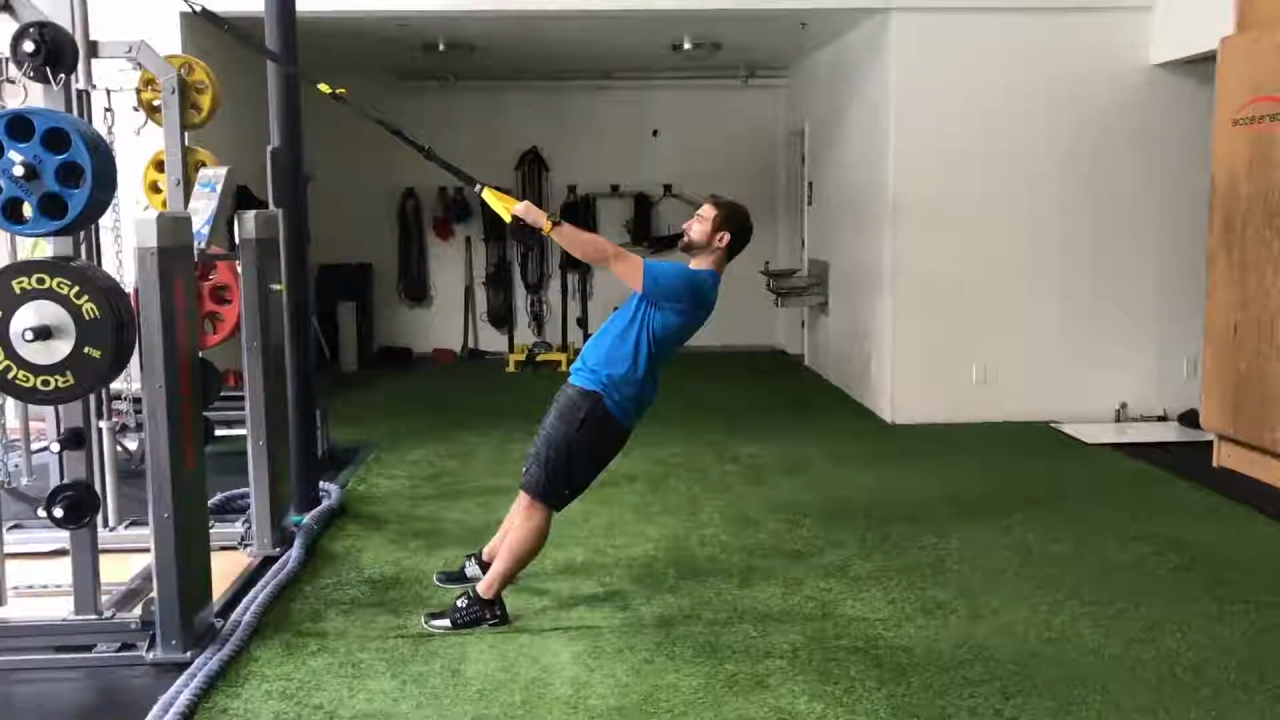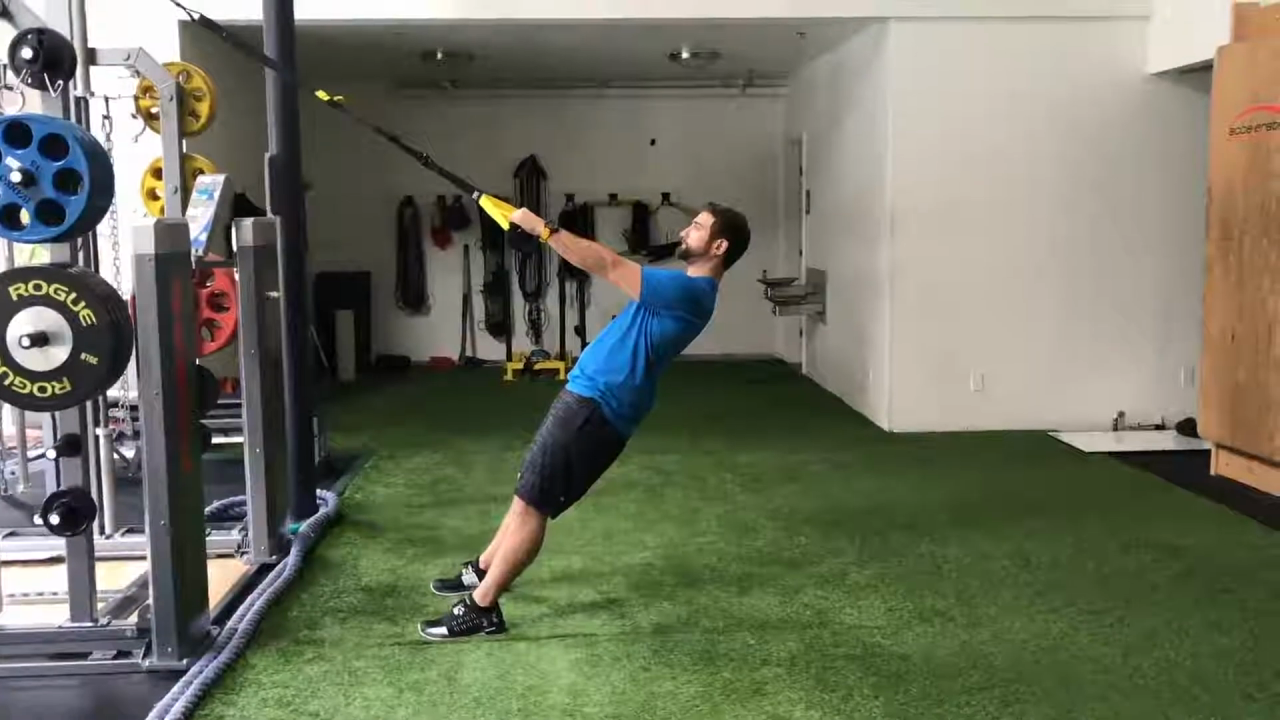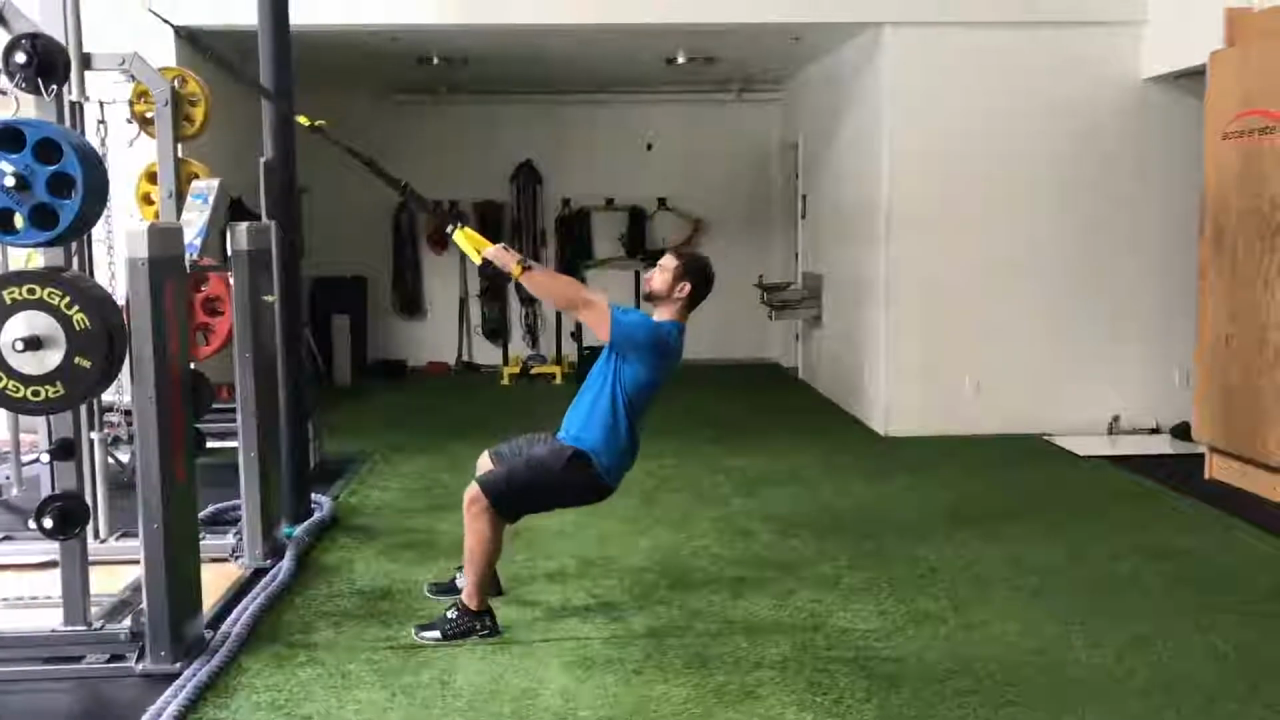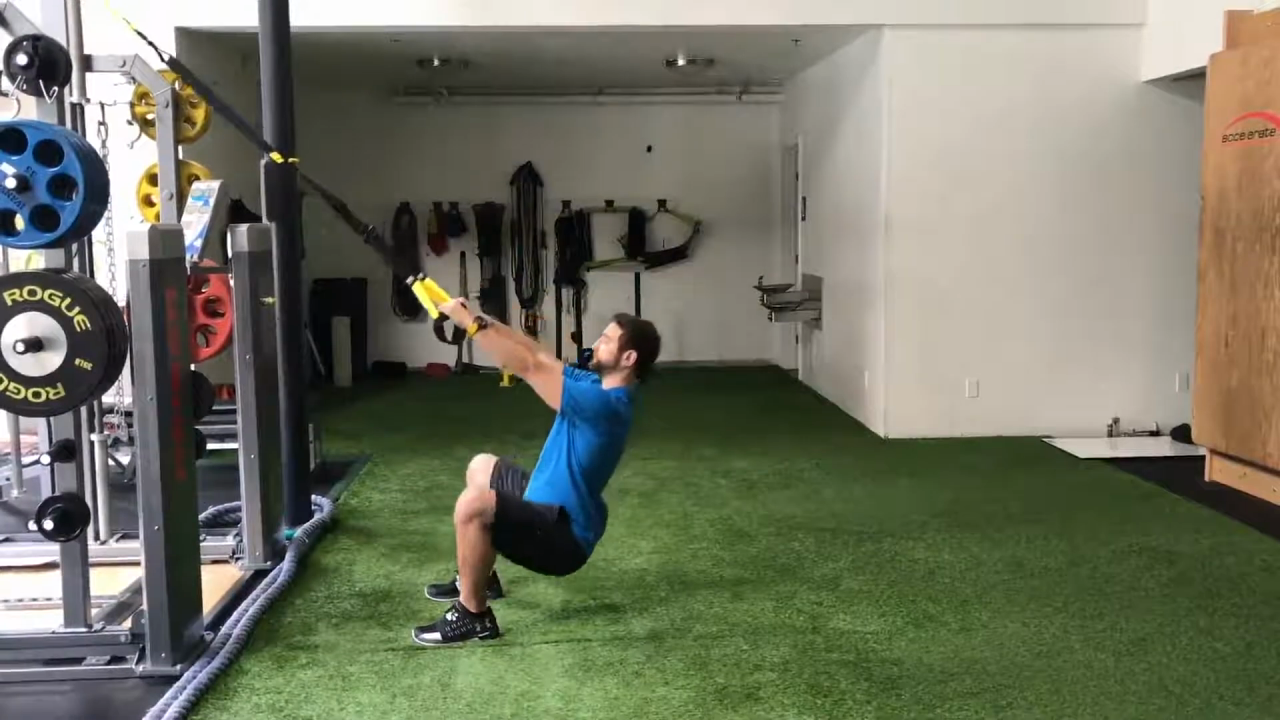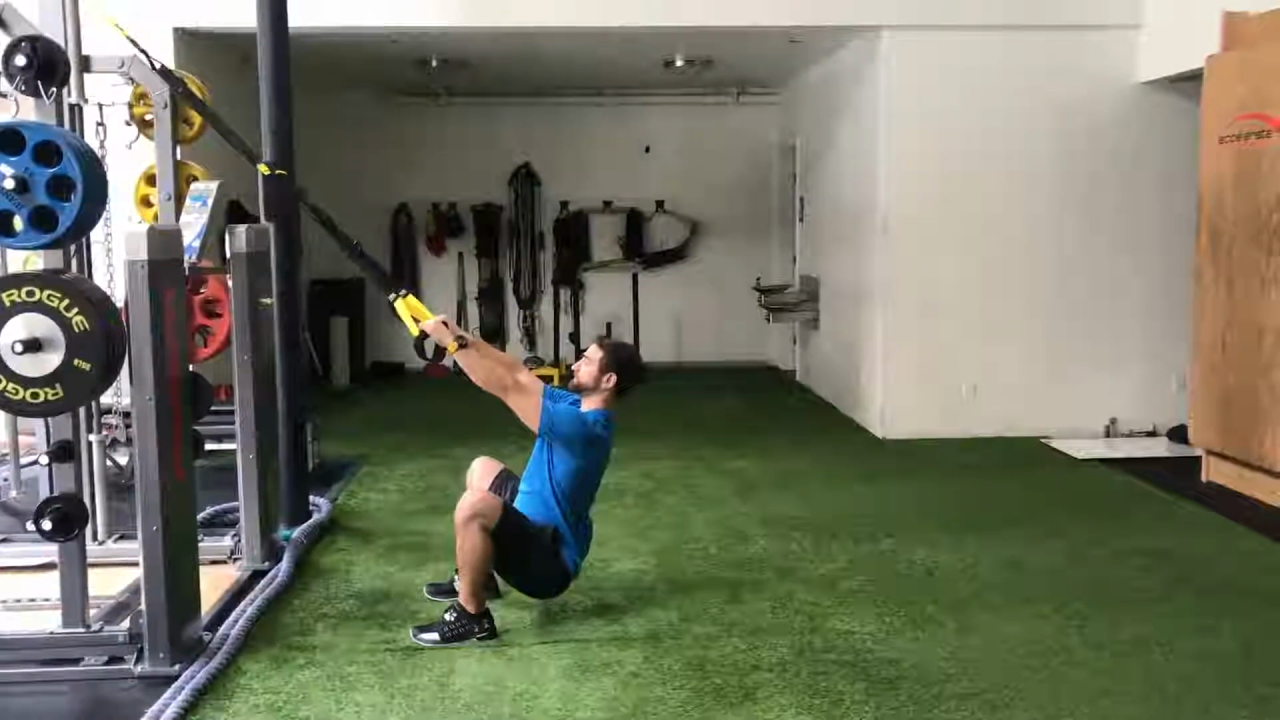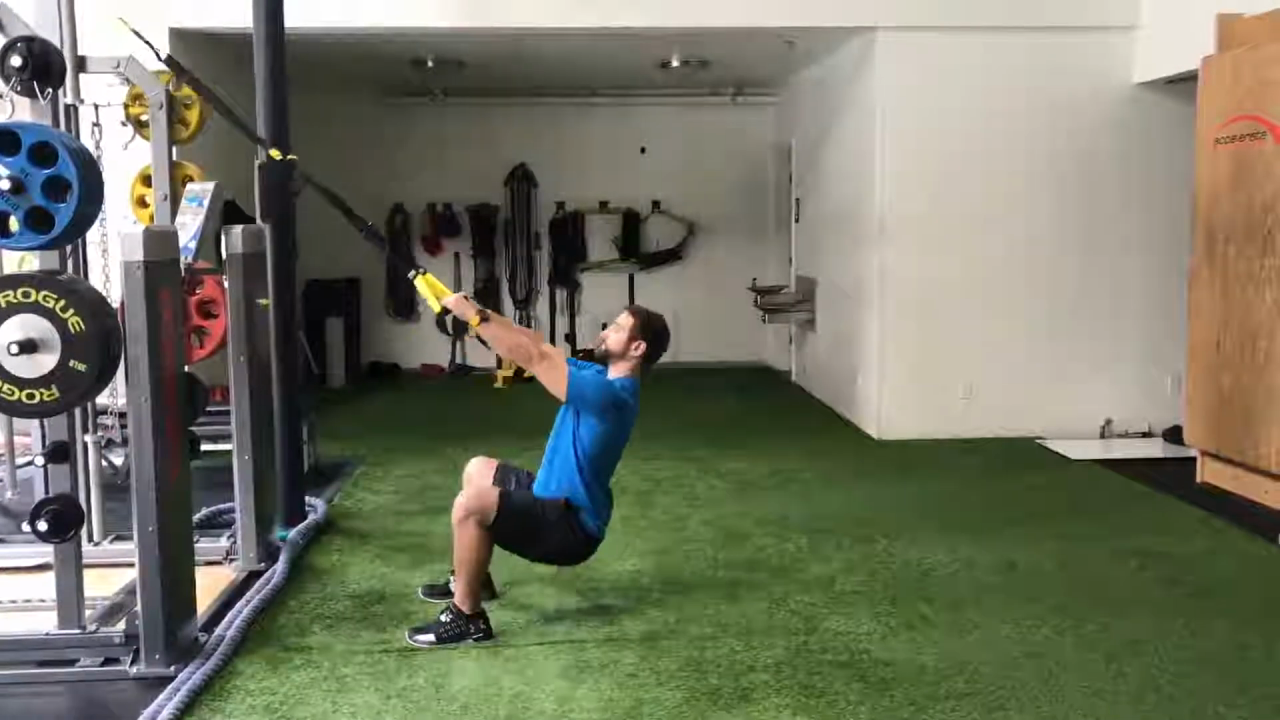
dt=0.5s
person 1, frame 1
left shoulder: (692, 285)
right shoulder: (686, 280)
left elbow: (610, 257)
right elbow: (616, 257)
left wrist: (545, 221)
right wrist: (550, 223)
left hip: (598, 399)
right hip: (592, 390)
left knee: (536, 498)
right knee: (534, 486)
left ankle: (485, 600)
right ankle: (485, 563)
person 1, frame 2
left shoulder: (689, 292)
right shoulder: (682, 288)
left elbow: (607, 265)
right elbow: (613, 266)
left wrist: (542, 229)
right wrist: (546, 230)
left hip: (596, 407)
right hip: (589, 396)
left knee: (529, 503)
right knee: (525, 491)
left ankle: (481, 610)
right ankle: (482, 569)
person 1, frame 3
left shoulder: (656, 336)
right shoulder: (651, 327)
left elbow: (579, 304)
right elbow: (585, 295)
left wrist: (515, 266)
right wrist: (521, 264)
left hip: (586, 459)
right hip: (576, 440)
left knee: (479, 497)
right knee: (489, 464)
left ankle: (474, 613)
right ankle: (478, 575)
person 1, frame 4
left shoulder: (606, 405)
right shoulder: (599, 387)
left elbow: (530, 366)
right elbow: (538, 354)
left wrist: (471, 324)
right wrist: (478, 318)
left hip: (563, 537)
right hip: (552, 507)
left knee: (473, 504)
right knee: (481, 467)
left ankle: (474, 616)
right ankle: (478, 576)
person 1, frame 5
left shoulder: (583, 427)
right shoulder: (577, 405)
left elbow: (507, 386)
right elbow: (519, 372)
left wrist: (451, 342)
right wrist: (461, 336)
left hip: (549, 562)
right hip: (542, 530)
left knee: (474, 508)
right knee: (482, 470)
left ankle: (472, 616)
right ankle: (476, 578)
person 1, frame 6
left shoulder: (611, 394)
right shoulder: (604, 378)
left elbow: (534, 358)
right elbow: (539, 348)
left wrist: (474, 316)
right wrist: (478, 313)
left hip: (570, 525)
right hip: (559, 498)
left knee: (469, 506)
right knee: (478, 471)
left ankle: (467, 617)
right ankle: (472, 580)
